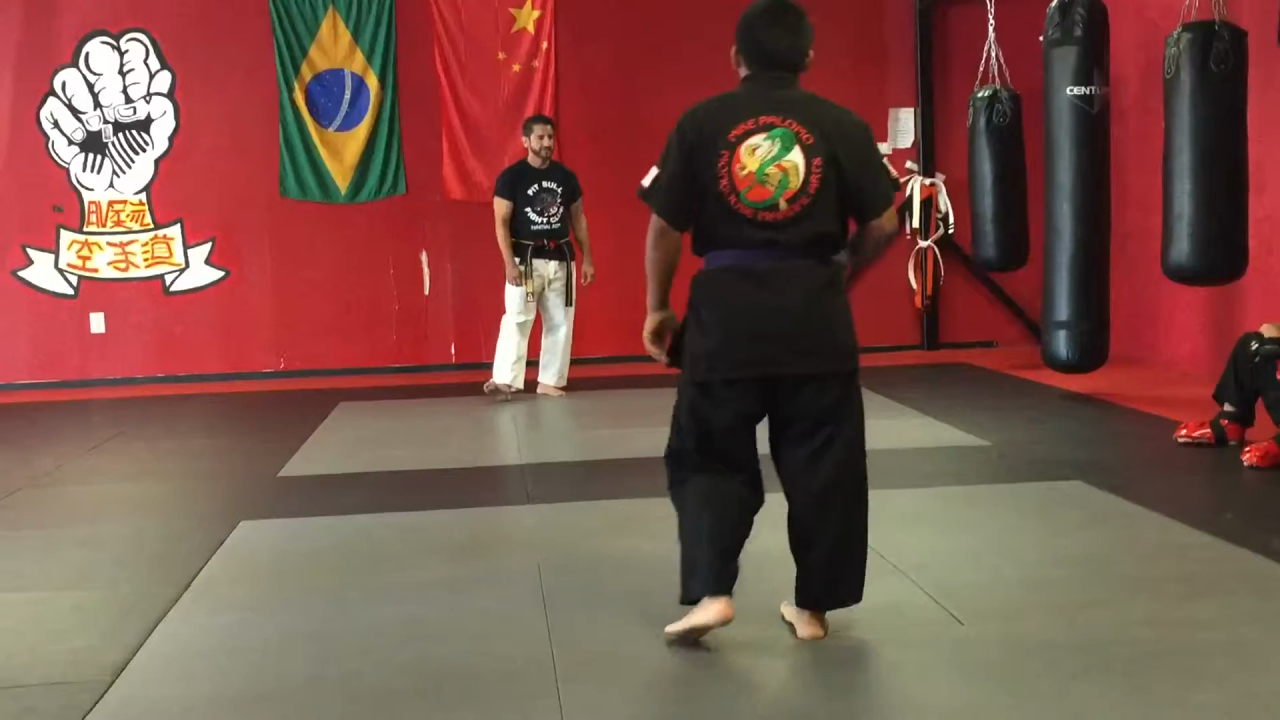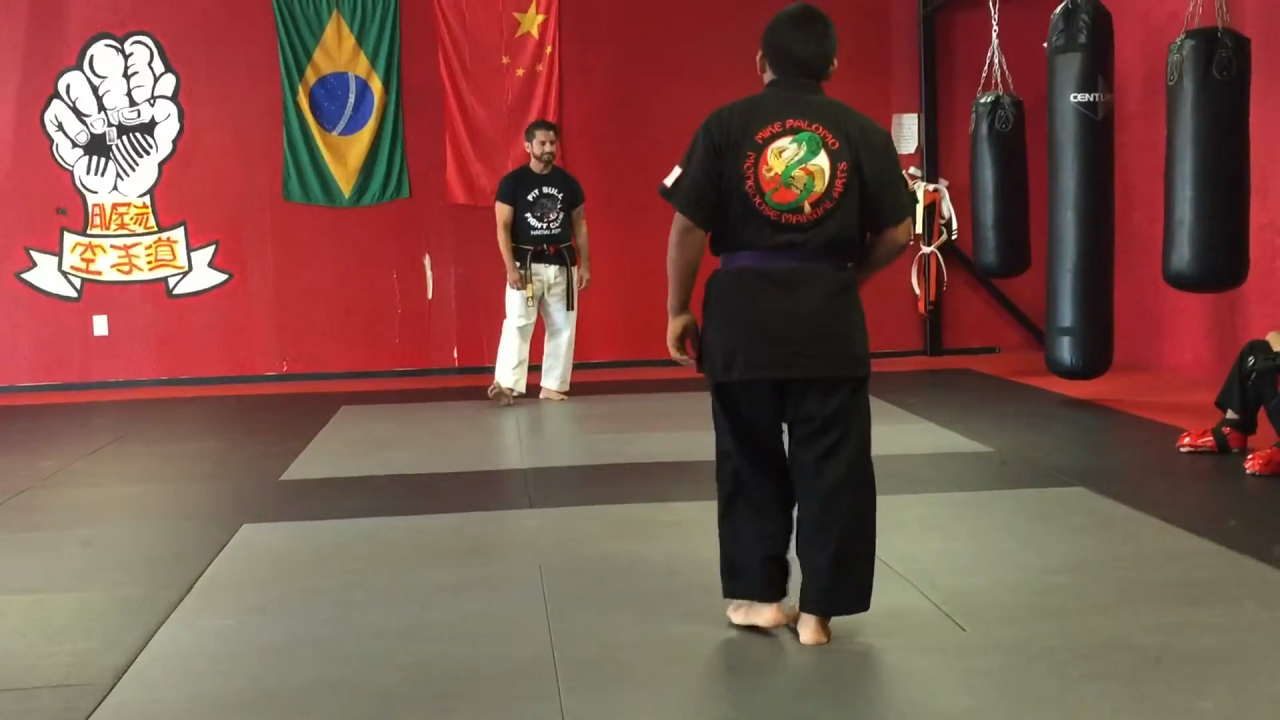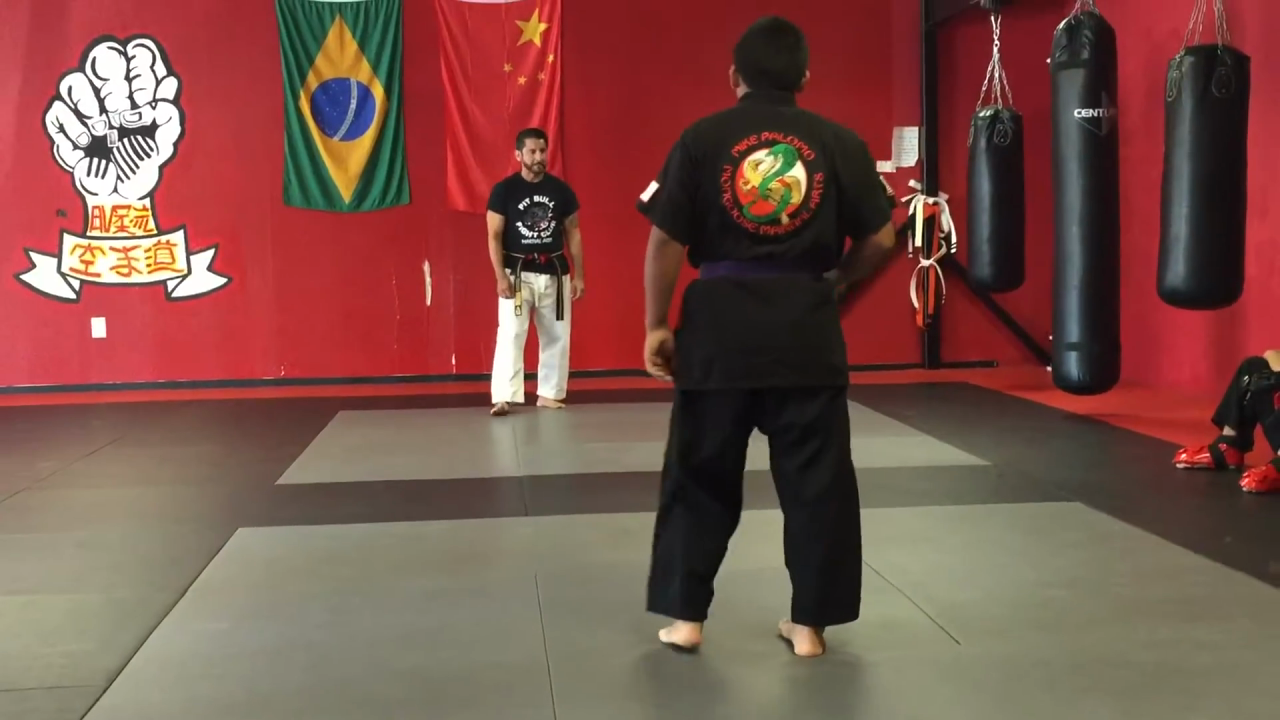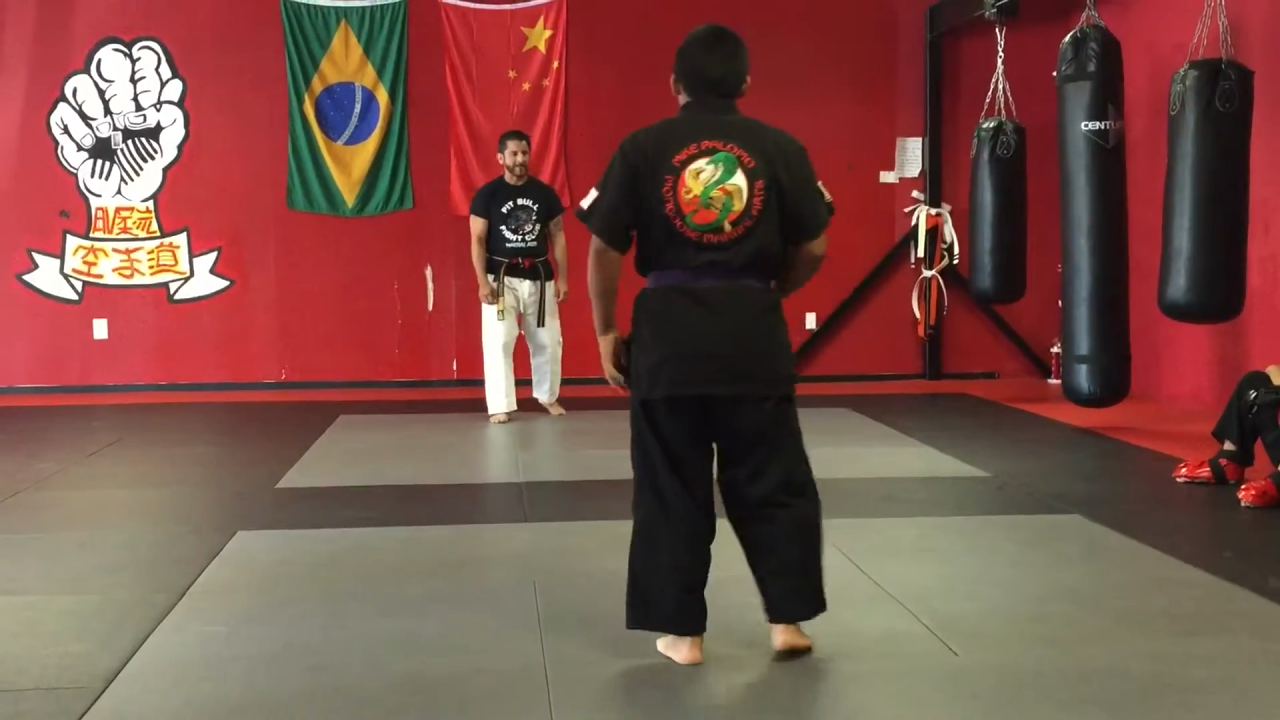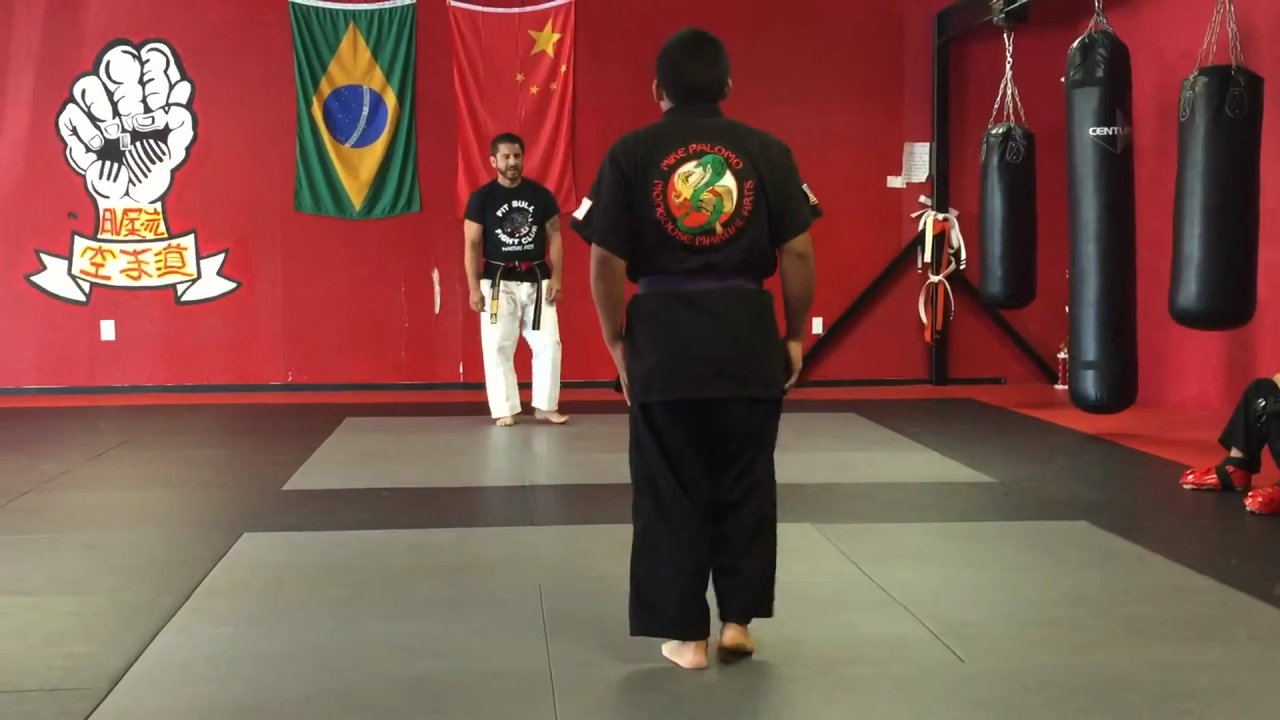
dt=0.4s
person 1, frame 1
left shoulder: (701, 123)
right shoulder: (841, 124)
left elbow: (664, 227)
right elbow: (883, 224)
left wrist: (657, 306)
left hip: (726, 308)
right hip: (814, 311)
left knee: (707, 458)
right knee: (825, 464)
left ankle: (710, 593)
right ankle: (812, 606)
person 1, frame 2
left shoulder: (726, 125)
right shoulder: (863, 132)
left elbow: (687, 228)
right elbow: (895, 235)
left wrist: (678, 310)
left hip: (742, 308)
right hip: (829, 314)
left knee: (749, 463)
right knee: (833, 466)
left ankle: (759, 595)
right ankle: (816, 611)
person 1, frame 3
left shoulder: (701, 138)
right shoulder: (839, 142)
left elbow: (664, 240)
right elbow: (879, 240)
left wrist: (656, 325)
left hip: (717, 320)
right hip: (805, 324)
left knee: (700, 478)
right knee: (818, 479)
left ankle: (685, 615)
right ankle: (811, 622)
person 1, frame 4
left shoulder: (643, 147)
right shoulder: (781, 148)
left elbow: (604, 250)
right elbow: (812, 251)
left wrist: (608, 330)
left hip: (668, 330)
right hip: (754, 331)
left knee: (671, 488)
right knee: (774, 482)
left ankle: (682, 630)
right ankle: (788, 619)
person 1, frame 5
left shoulder: (631, 153)
right shoulder: (766, 151)
left elbow: (605, 260)
right elbow: (798, 254)
left wrist: (617, 341)
right wrist: (795, 335)
left hip: (663, 337)
right hip: (748, 333)
left knee: (669, 491)
right knee: (746, 486)
left ankle: (686, 634)
right ankle: (738, 618)
person 2, frame 1
left shoulder: (566, 176)
right shoulder: (511, 177)
left elbow: (578, 218)
right elbow: (501, 222)
left wrist: (587, 258)
right wrist: (510, 263)
left hip: (561, 259)
right hip: (525, 258)
left knee: (560, 322)
right knee: (517, 320)
left ankle: (549, 381)
right ankle: (504, 381)
person 2, frame 2
left shoulder: (568, 182)
right shoulder: (513, 182)
left elbow: (580, 225)
right elbow: (503, 227)
left wrist: (584, 265)
right wrist: (511, 267)
left hip: (562, 264)
right hip: (526, 263)
left knee: (562, 327)
right knee: (518, 324)
left ankle: (552, 386)
right ankle: (507, 385)
person 2, frame 3
left shoulder: (561, 190)
right shoulder: (504, 190)
left elbow: (573, 233)
right elbow: (494, 236)
left wrist: (578, 274)
right wrist: (501, 276)
left hip: (554, 272)
right hip: (517, 272)
left knee: (556, 336)
right knee: (510, 334)
left ankle: (549, 393)
right ankle: (504, 398)
person 2, frame 4
left shoulder: (545, 193)
right shoulder: (487, 194)
left elbow: (558, 237)
right elbow: (478, 240)
left wrist: (562, 277)
right wrist: (483, 281)
left hip: (539, 276)
right hip: (501, 277)
left knee: (548, 341)
right knee: (498, 343)
left ankle: (547, 396)
right ankle: (501, 407)
person 2, frame 5
left shoulder: (540, 194)
right shoulder: (481, 198)
left elbow: (554, 236)
right elbow: (472, 245)
left wrist: (556, 277)
right wrist: (473, 288)
left hip: (536, 279)
right hip: (498, 281)
left knee: (548, 344)
right knee: (498, 347)
left ankle: (547, 406)
right ankle: (505, 409)
